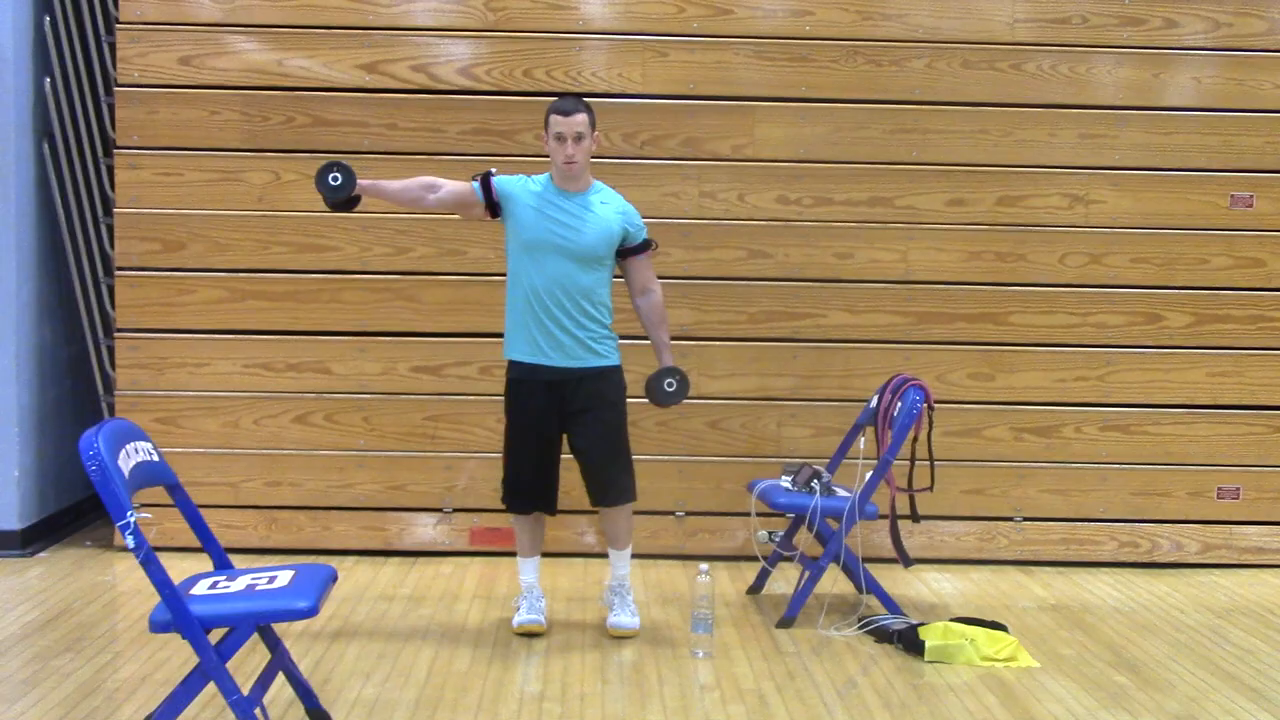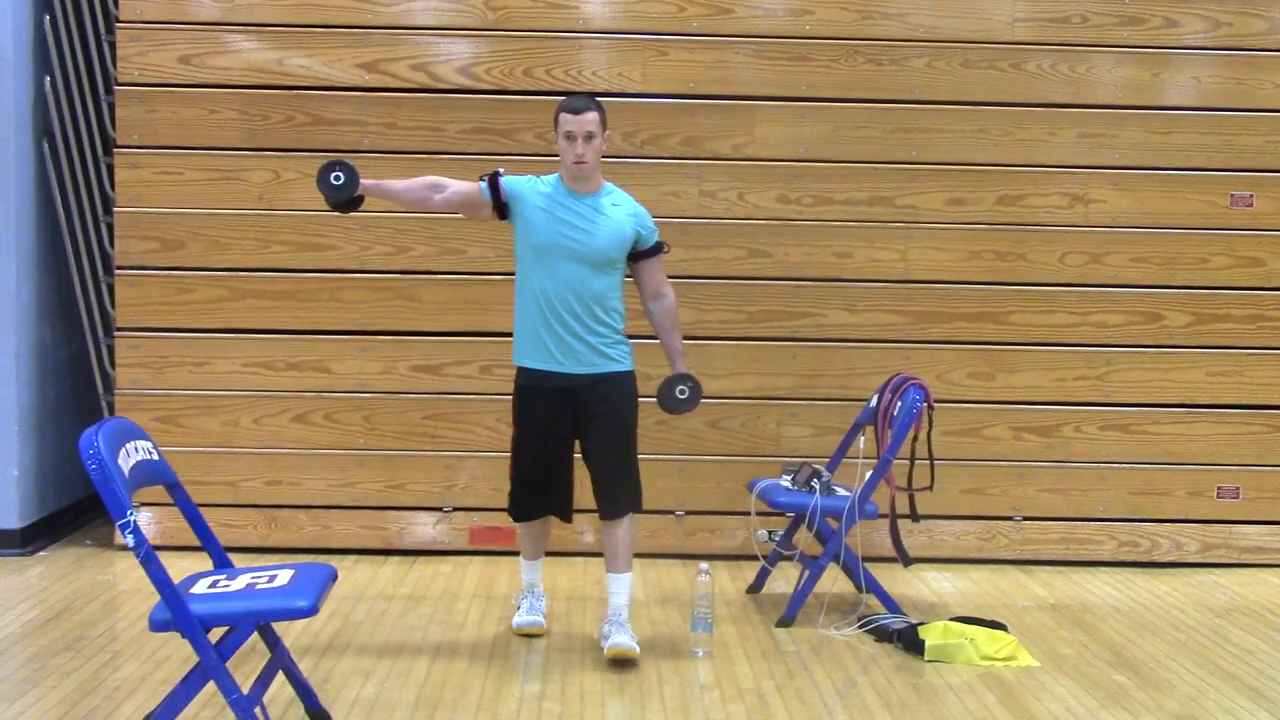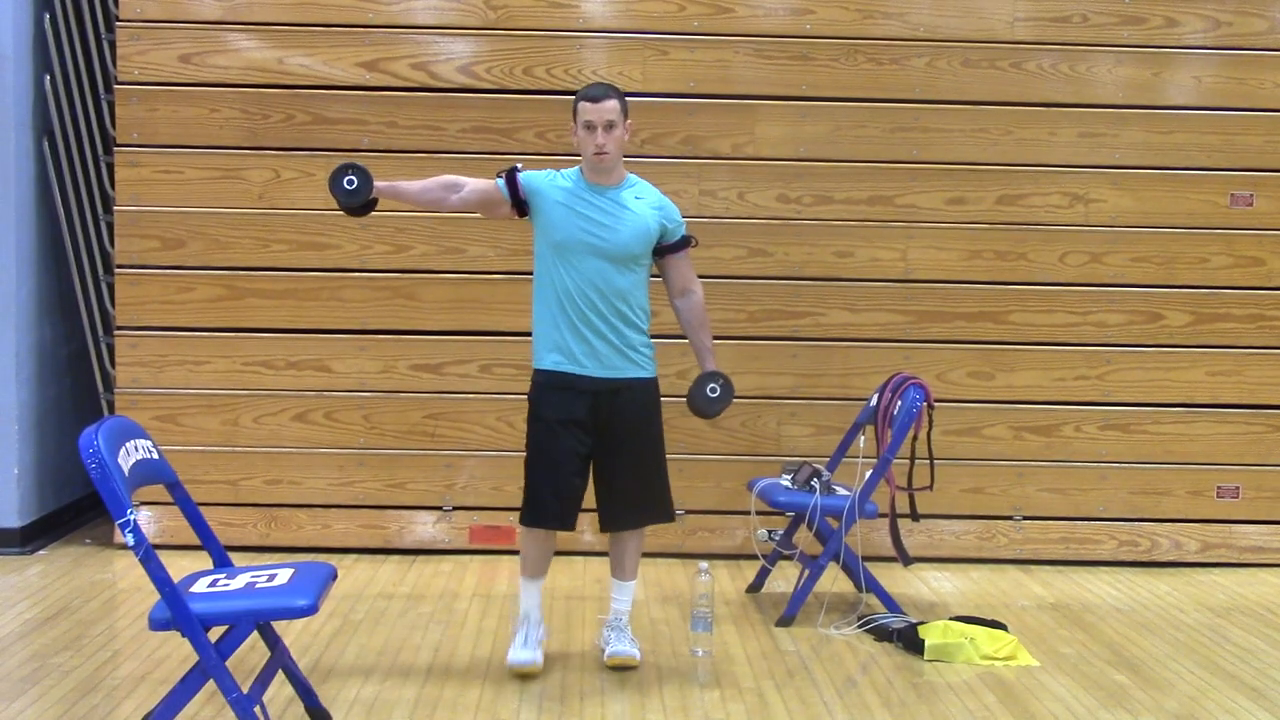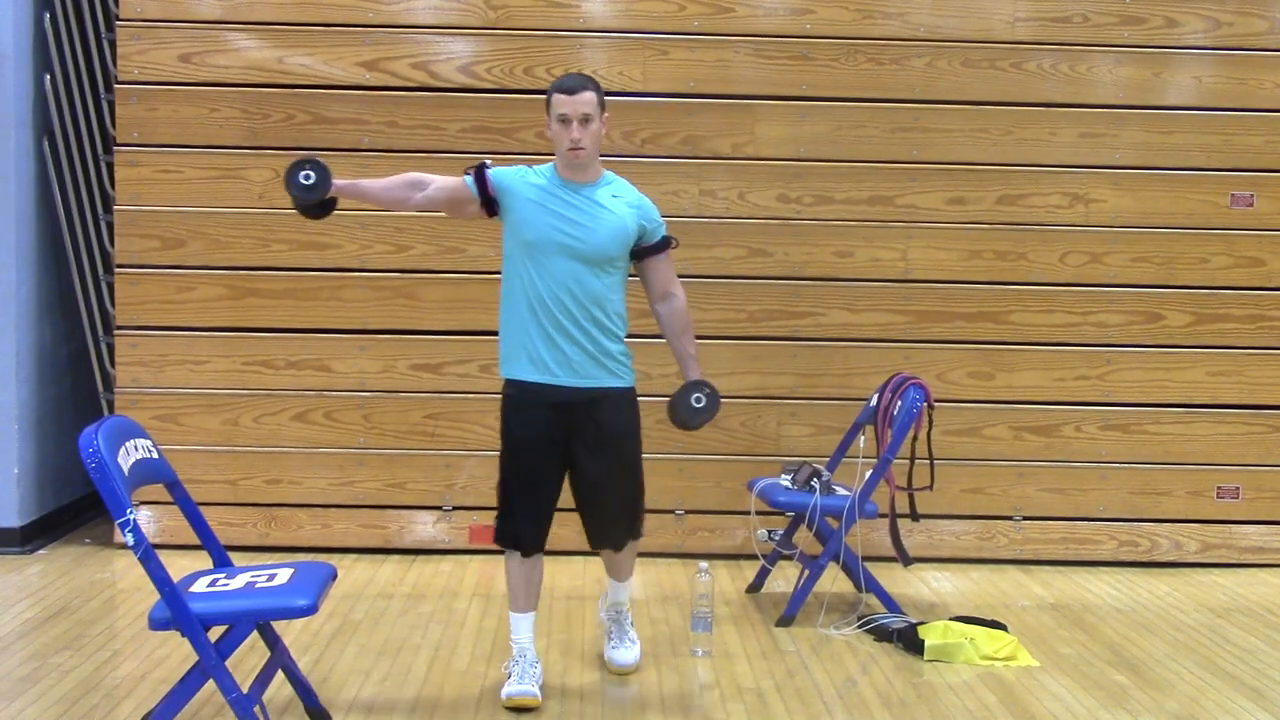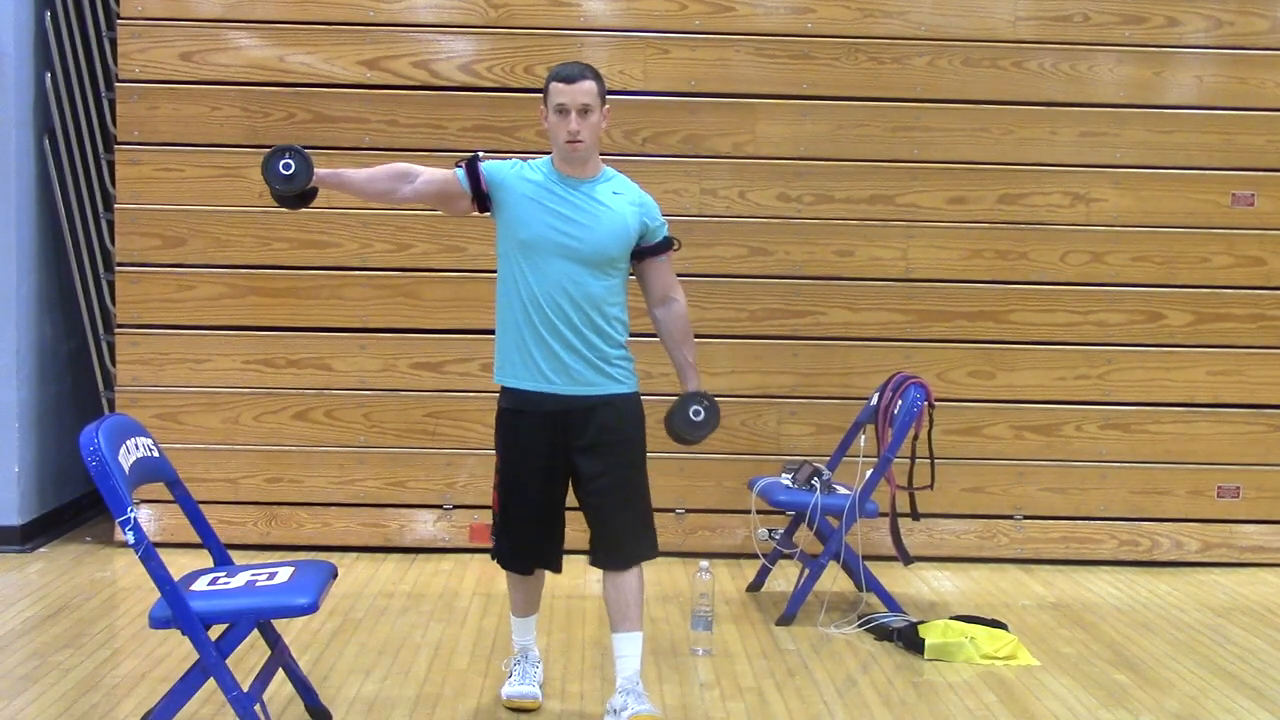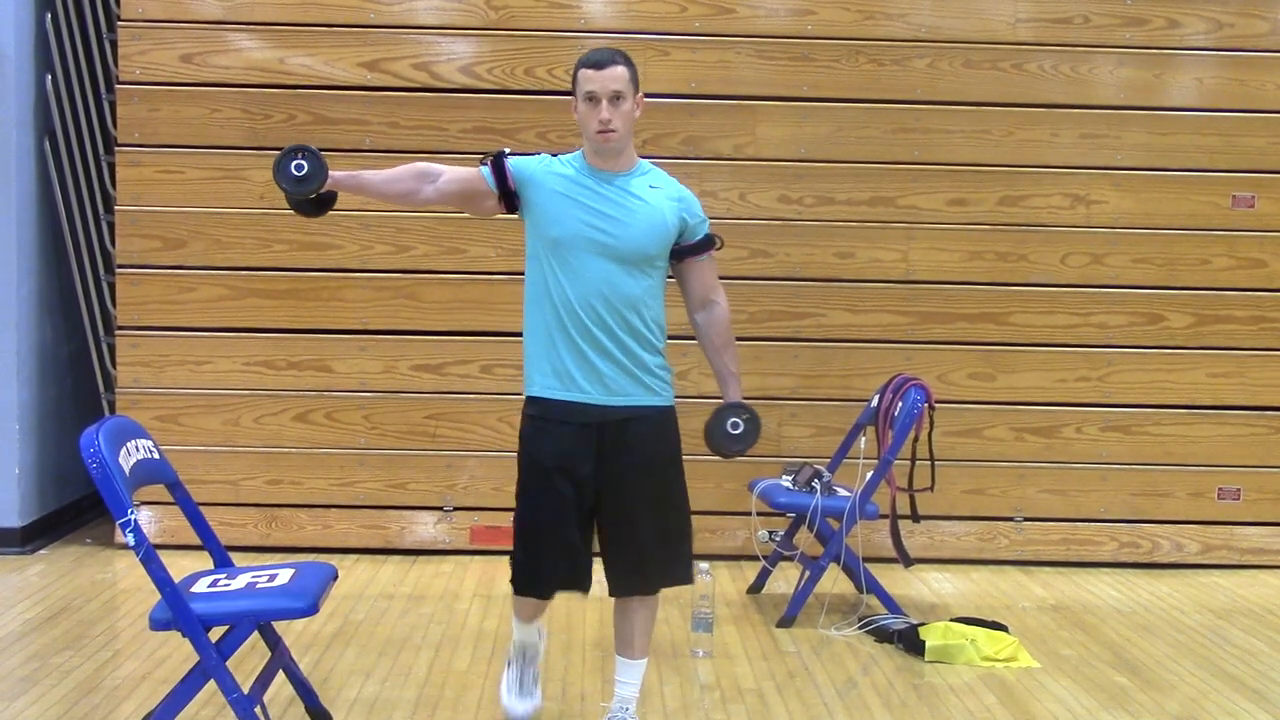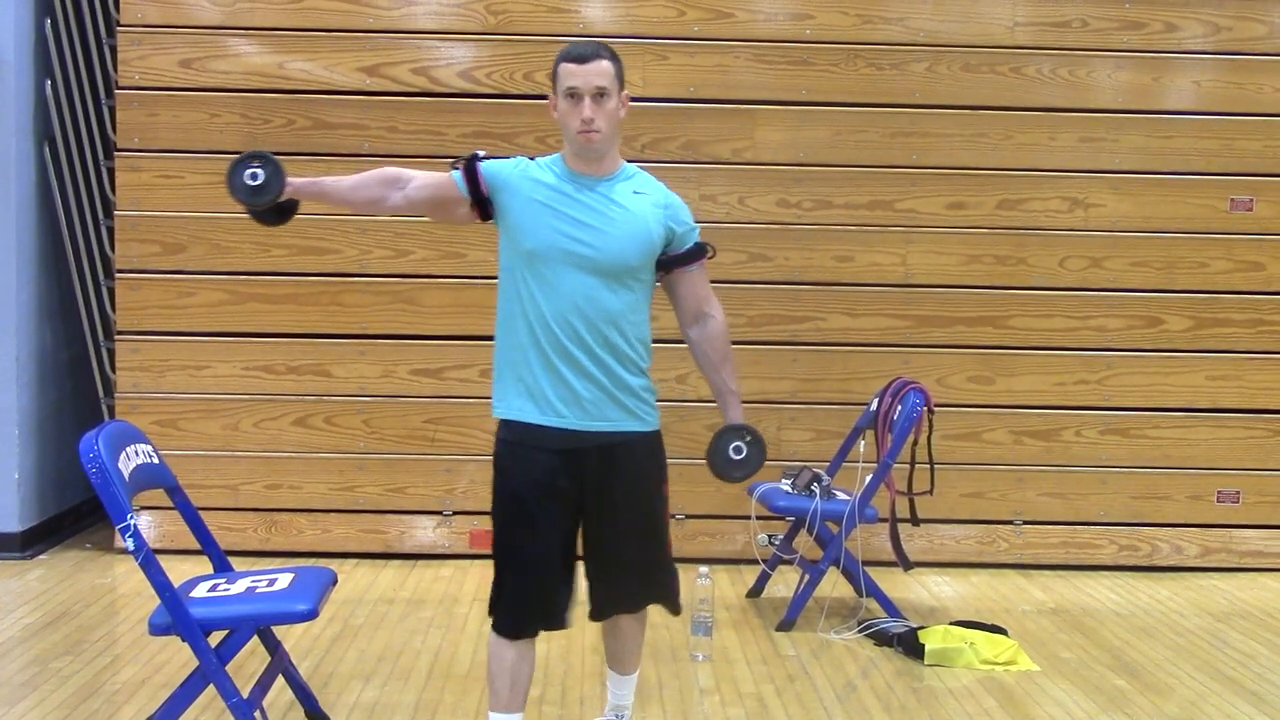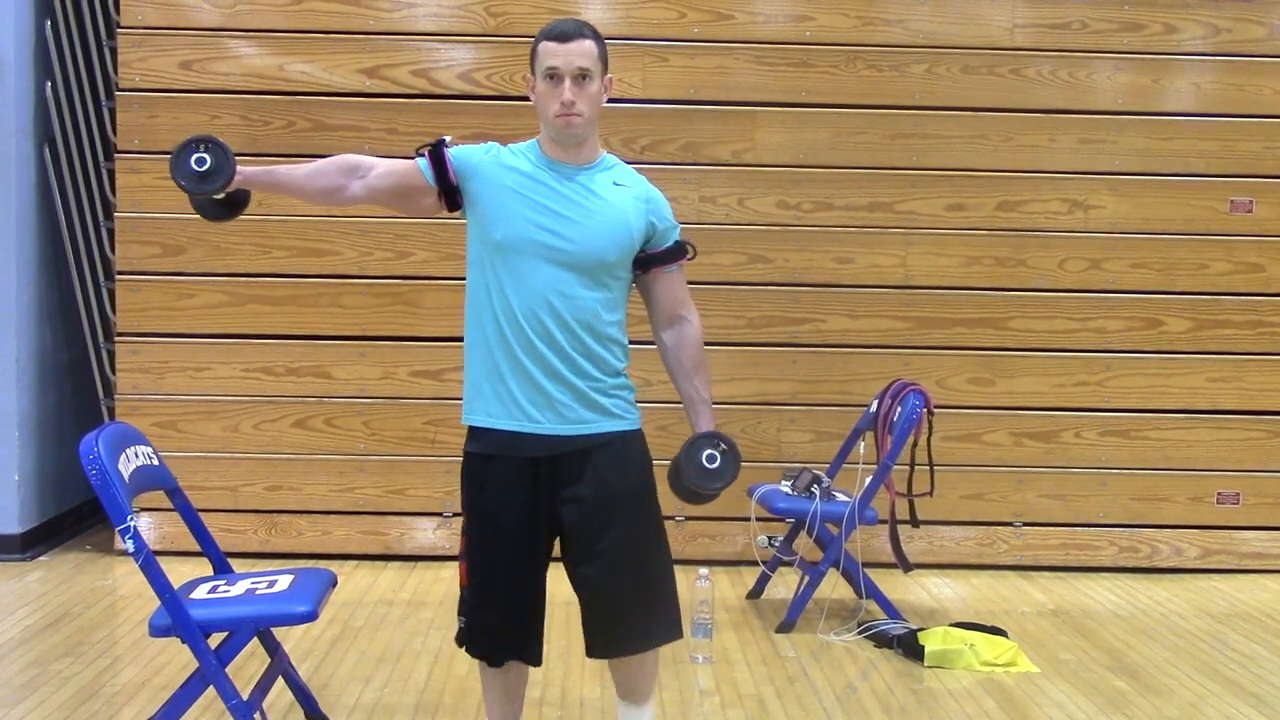
dt=0.4s
person 1, frame 1
left shoulder: (620, 213)
right shoulder: (514, 193)
left elbow: (646, 292)
right elbow: (435, 193)
left wrist: (666, 359)
right wrist: (365, 186)
left hip: (597, 370)
right hip: (530, 369)
left knee: (614, 487)
right knee: (527, 490)
left ankle: (619, 588)
right ankle: (530, 594)
person 1, frame 2
left shoulder: (632, 214)
right shoulder: (523, 194)
left elbow: (658, 296)
right elbow: (442, 193)
left wrist: (677, 365)
right wrist: (369, 186)
left hip: (609, 376)
right hip: (540, 375)
left knee: (617, 499)
right knee: (533, 495)
left ankle: (618, 618)
right ankle: (532, 592)
person 1, frame 3
left shoulder: (657, 209)
right shoulder: (543, 190)
left elbow: (686, 294)
right elbow: (456, 192)
left wrist: (708, 365)
right wrist: (382, 188)
left hip: (632, 381)
right hip: (558, 377)
left knee: (630, 509)
right knee: (544, 506)
left ankle: (618, 623)
right ankle: (529, 619)
person 1, frame 4
left shoulder: (635, 207)
right shoulder: (513, 186)
left elbow: (667, 297)
right elbow: (422, 190)
left wrist: (692, 374)
right wrist: (341, 186)
left hip: (608, 390)
right hip: (530, 389)
left knee: (616, 521)
right knee: (525, 528)
left ankle: (615, 611)
right ankle: (523, 658)
person 1, frame 5
left shoulder: (637, 205)
right shoulder: (508, 181)
left elbow: (667, 301)
right elbow: (410, 182)
left wrist: (691, 384)
right wrist: (320, 176)
left hip: (610, 399)
right hip: (527, 396)
left knee: (621, 546)
right knee: (524, 543)
right ankle: (525, 657)
person 1, frame 6
left shoulder: (676, 201)
right shoulder: (535, 178)
left elbow: (708, 306)
right elbow: (432, 183)
left wrist: (733, 394)
right wrist: (337, 180)
left hip: (645, 412)
right hip: (555, 407)
left knee: (640, 569)
right knee: (541, 564)
right ankle: (526, 655)
person 1, frame 7
left shoulder: (663, 207)
right shoulder: (512, 183)
left elbow: (702, 318)
right elbow: (400, 189)
left wrist: (733, 413)
right wrist: (298, 187)
left hip: (627, 434)
right hip: (530, 434)
left knee: (628, 592)
right knee: (522, 605)
person 1, frame 8
left shoulder: (642, 201)
right shoulder: (483, 170)
left elbow: (677, 323)
right elbow: (361, 177)
left wrist: (704, 427)
right wrist: (247, 175)
left hip: (606, 441)
right hip: (500, 439)
left knee: (632, 618)
right knee: (500, 624)
